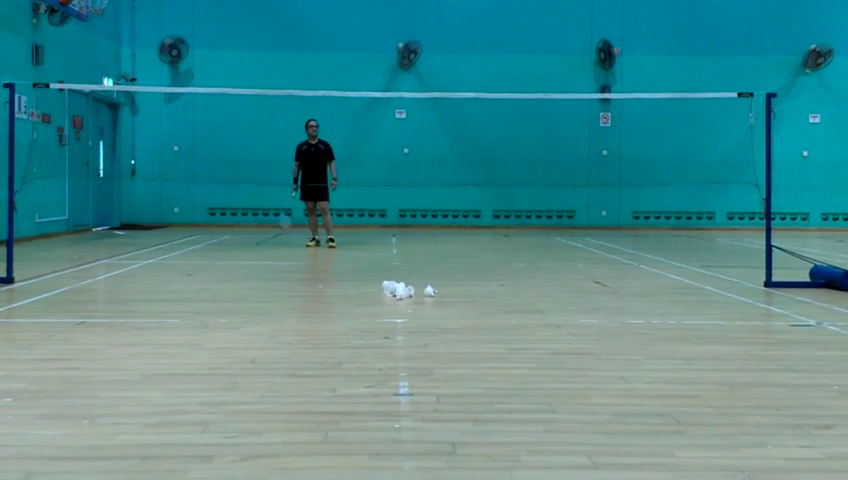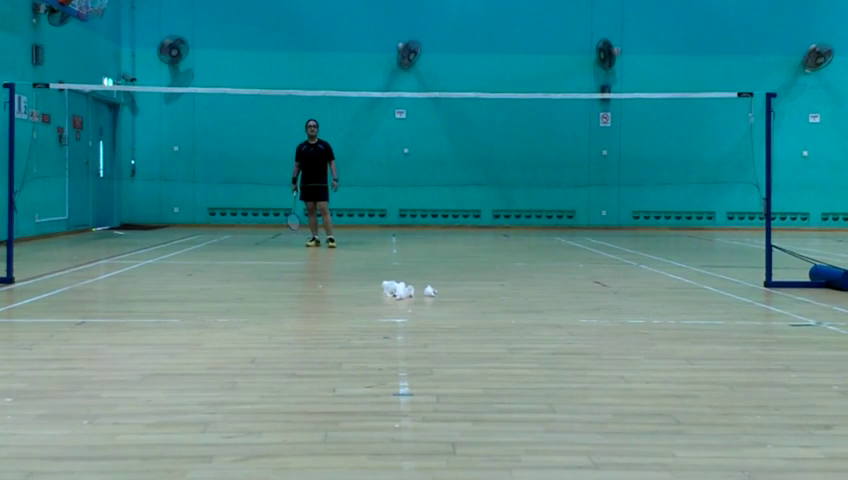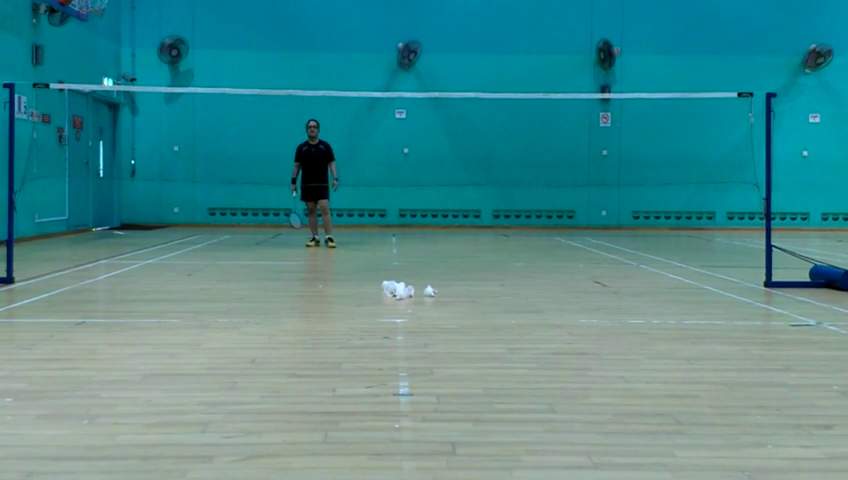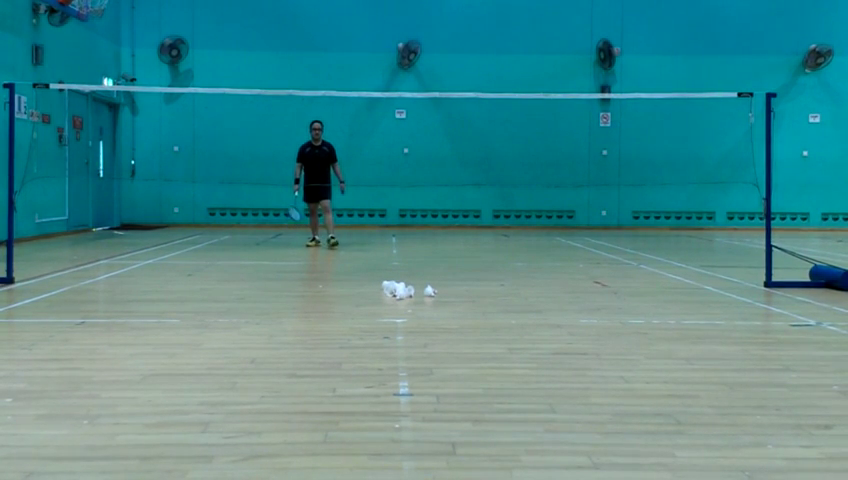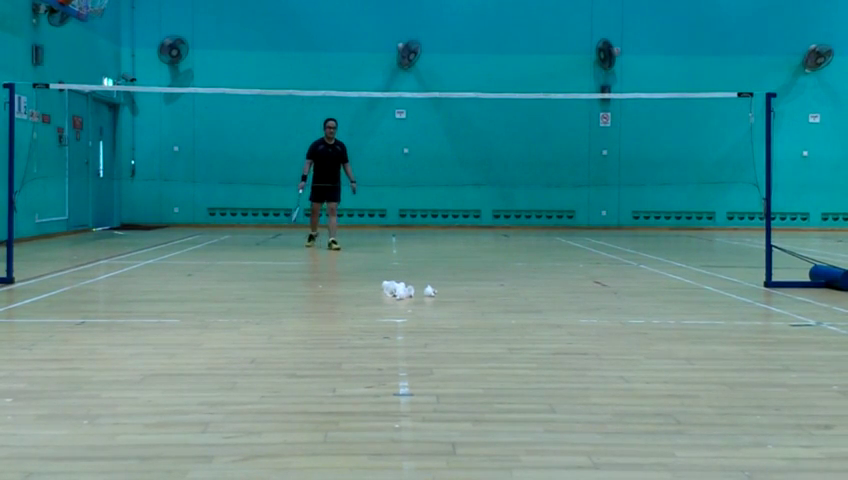
dt=0.4s
person 1, frame 1
left shoulder: (325, 145)
right shoulder: (301, 147)
left elbow: (331, 162)
right elbow: (297, 165)
left wrist: (334, 178)
right wrist: (295, 181)
left hip: (321, 184)
right hip: (306, 185)
left knee: (325, 210)
right knee: (311, 211)
left ankle: (331, 237)
right ankle: (315, 238)
person 1, frame 2
left shoulder: (325, 145)
right shoulder: (301, 147)
left elbow: (331, 162)
right elbow: (297, 165)
left wrist: (335, 179)
right wrist: (294, 181)
left hip: (321, 184)
right hip: (306, 185)
left knee: (324, 210)
right knee: (311, 211)
left ankle: (330, 237)
right ankle: (315, 238)
person 1, frame 3
left shoulder: (325, 146)
right shoulder: (301, 147)
left elbow: (331, 163)
right elbow: (297, 165)
left wrist: (335, 178)
right wrist: (293, 181)
left hip: (322, 184)
right hip: (307, 185)
left knee: (325, 209)
right knee: (311, 211)
left ankle: (329, 237)
right ankle: (315, 238)
person 1, frame 4
left shoulder: (329, 147)
right shoulder: (304, 148)
left elbow: (335, 165)
right elbow: (299, 166)
left wrist: (341, 181)
right wrist: (296, 182)
left hip: (325, 185)
right hip: (309, 185)
left knee: (327, 209)
right knee: (313, 212)
left ankle: (331, 237)
right ankle: (315, 238)
person 1, frame 5
left shoulder: (341, 146)
right shoulder: (316, 145)
left elbow: (346, 164)
right elbow: (308, 162)
left wrist: (352, 181)
right wrist: (303, 179)
left hip: (334, 185)
right hip: (318, 184)
left knee: (332, 212)
right knee: (315, 211)
left ankle: (332, 240)
right ankle: (313, 233)
